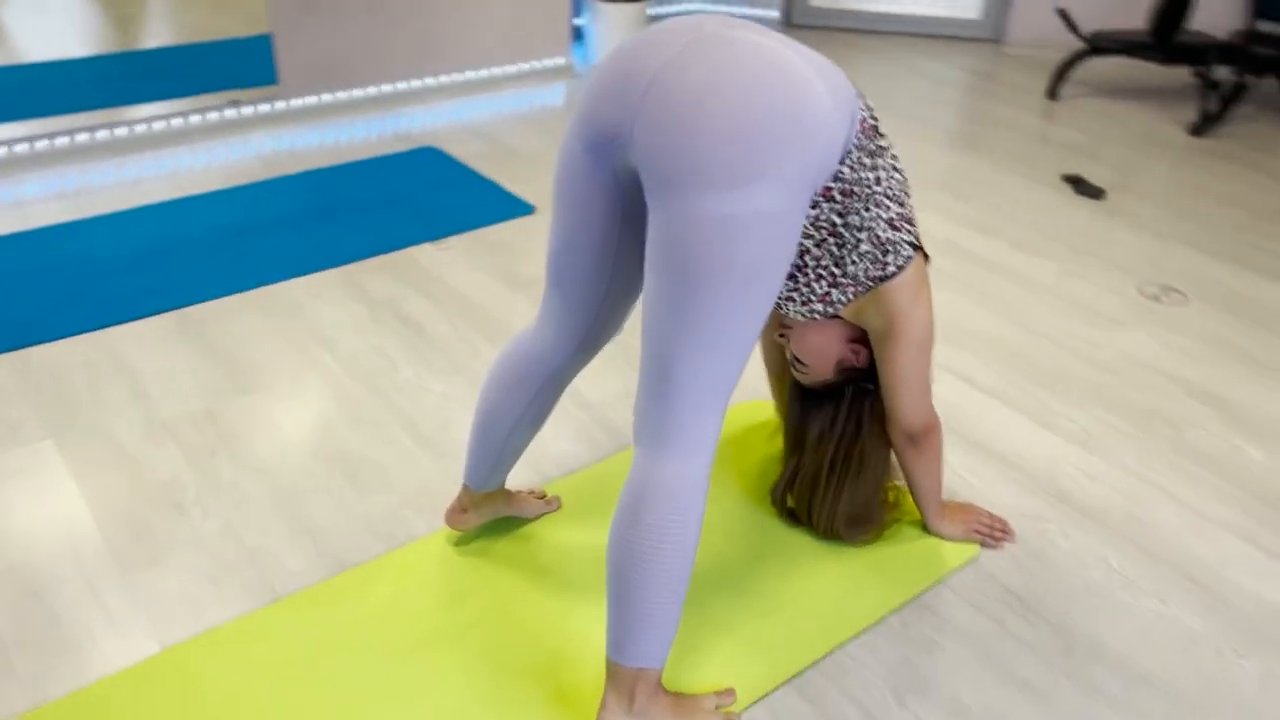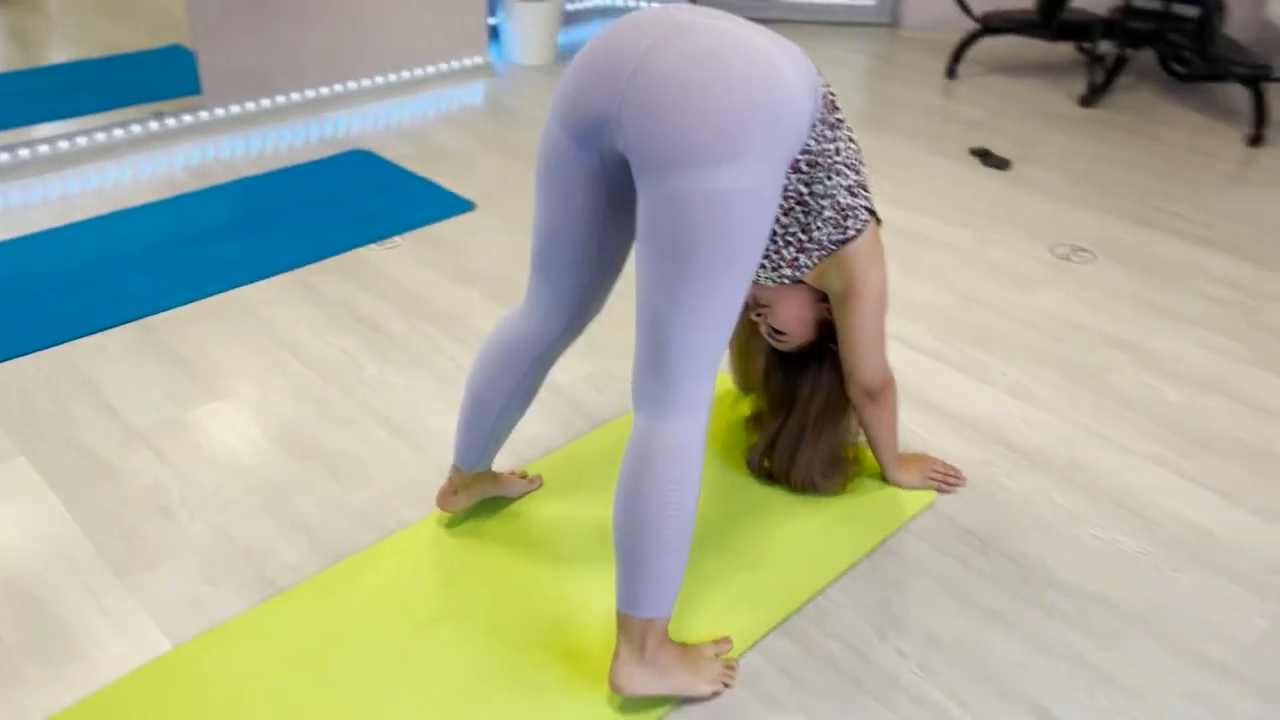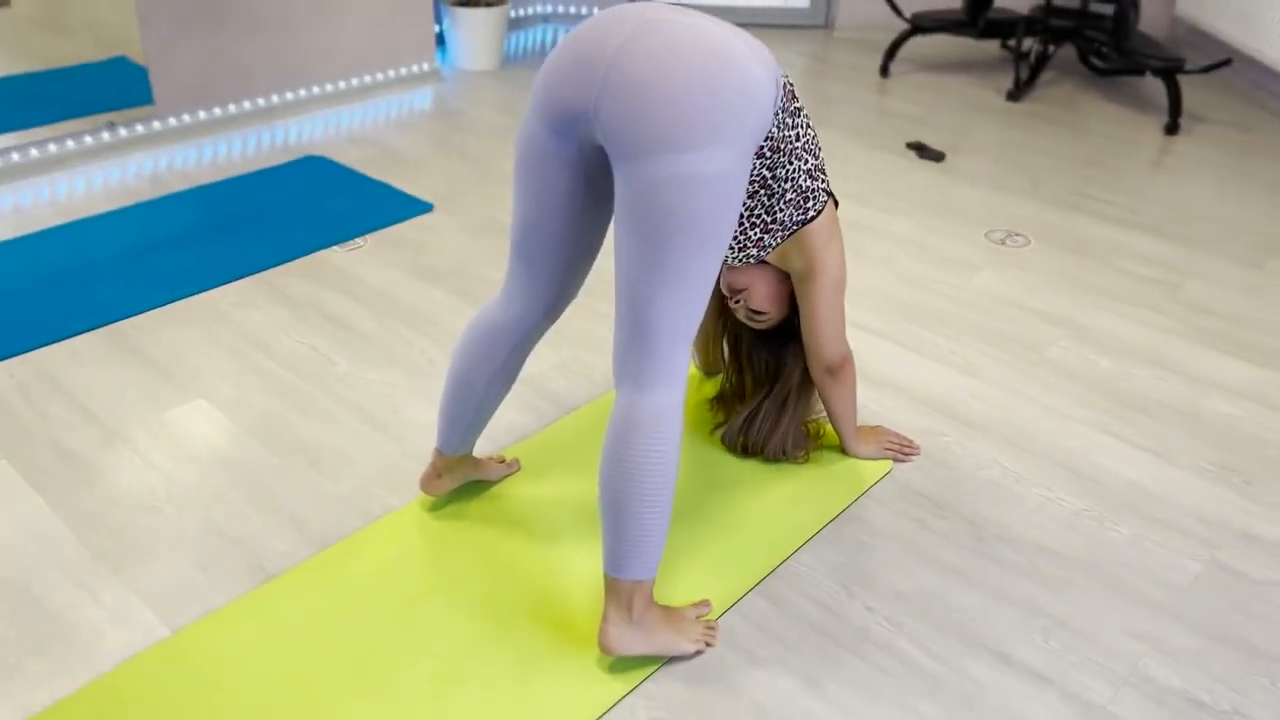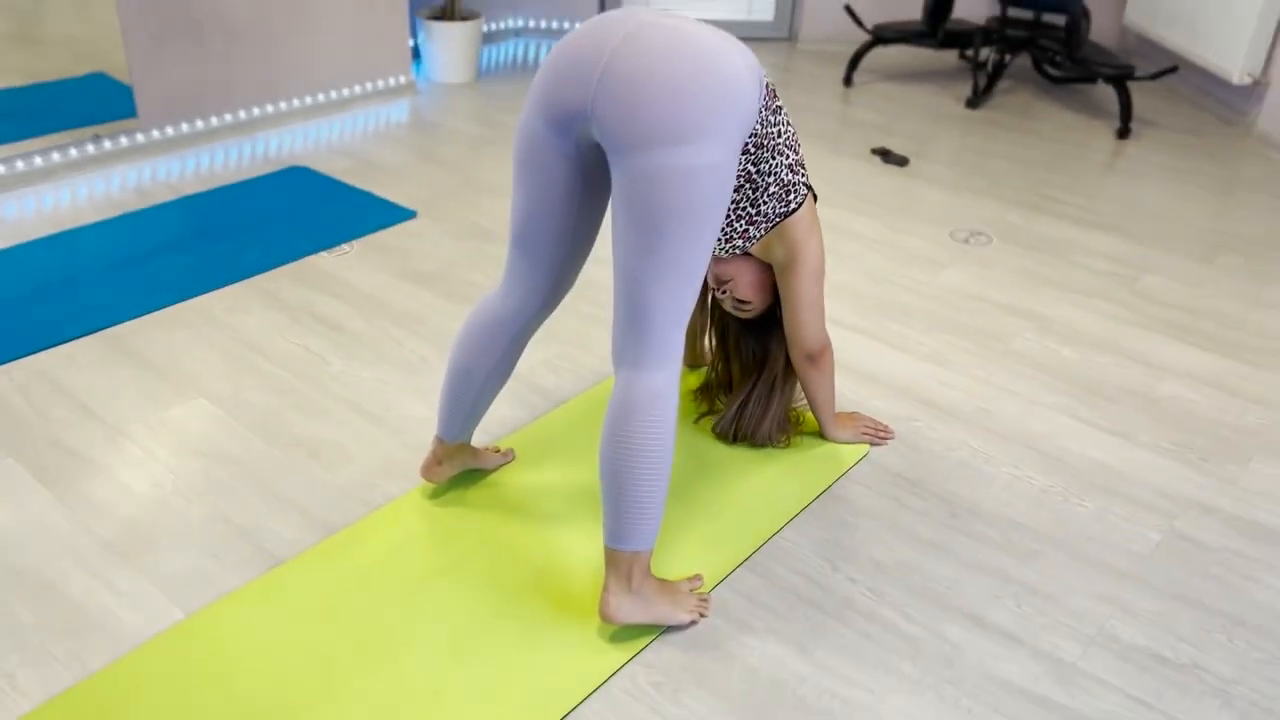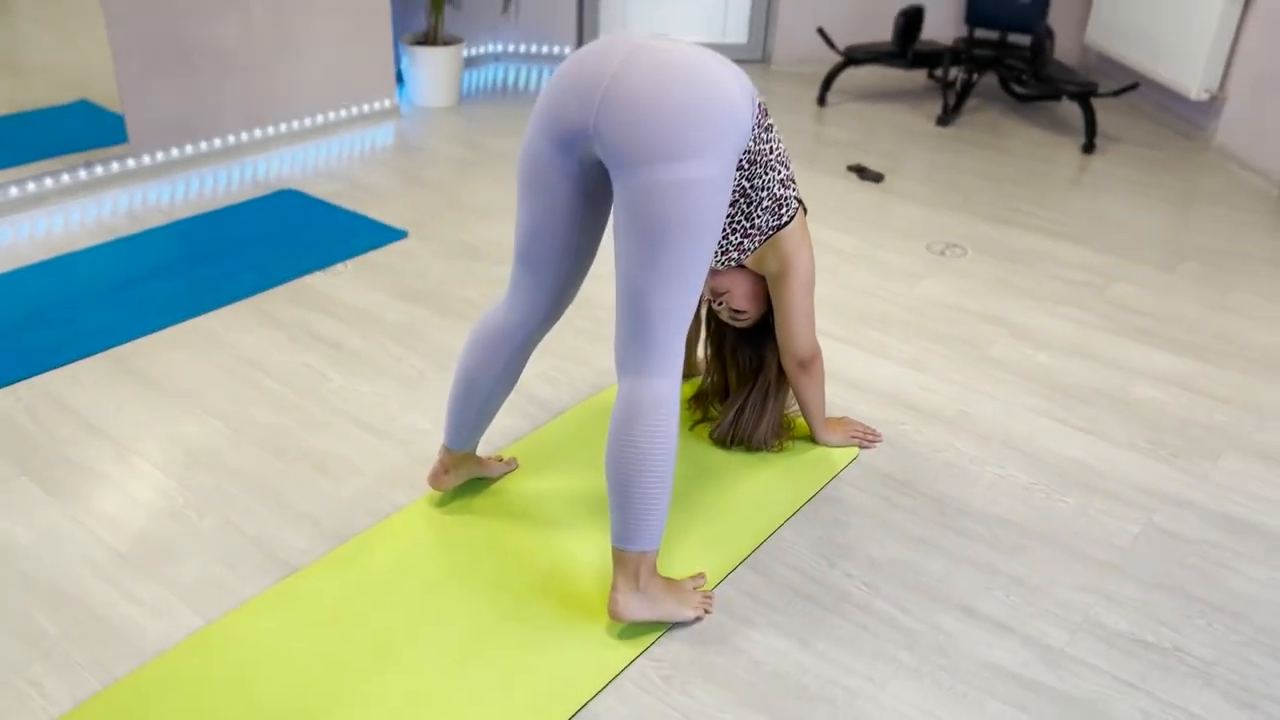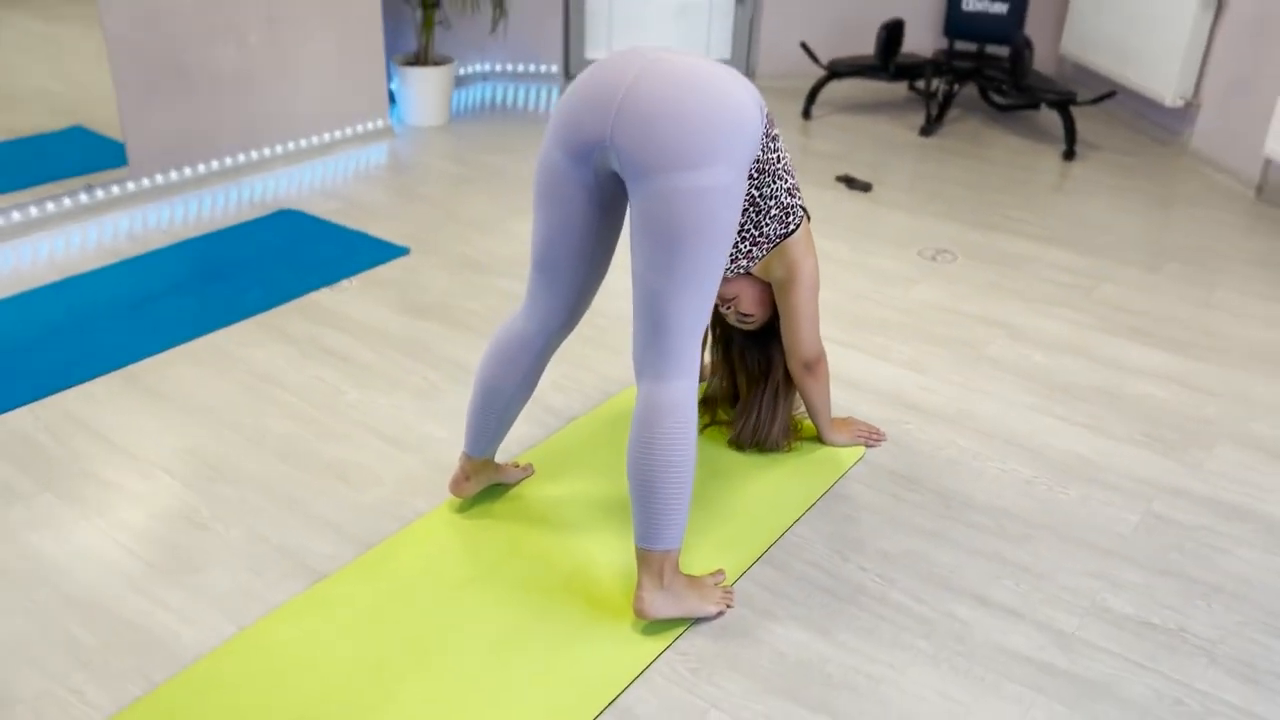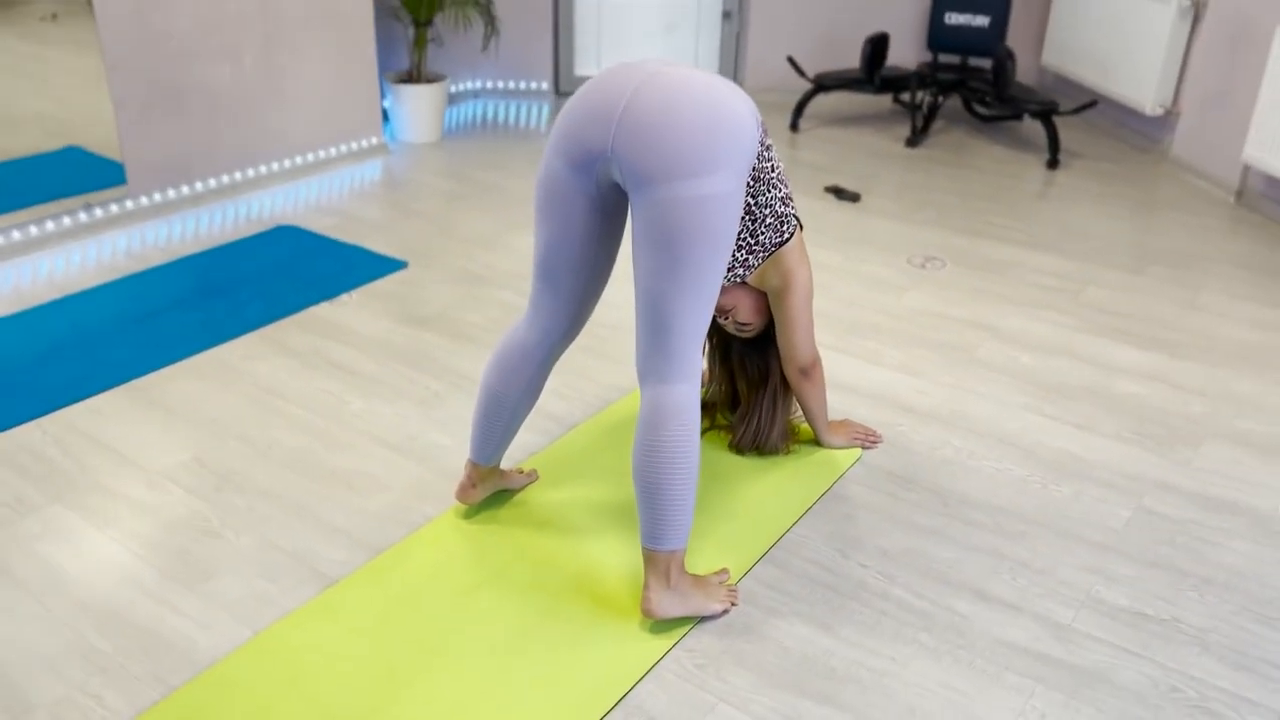
dt=0.3s
person 1, frame 1
right shoulder: (891, 290)
left elbow: (769, 320)
right elbow: (914, 427)
left wrist: (791, 412)
right wrist: (936, 513)
right hip: (740, 127)
left knee: (562, 334)
right knee: (678, 440)
left ankle: (478, 496)
person 1, frame 2
right shoulder: (848, 258)
left elbow: (733, 301)
right elbow: (871, 384)
left wrist: (750, 381)
right wrist: (895, 466)
right hip: (723, 111)
left knee: (548, 315)
right knee: (674, 403)
left ankle: (466, 478)
right ankle: (642, 656)
person 1, frame 3
right shoulder: (807, 237)
left elbow: (697, 285)
right elbow: (830, 360)
left wrist: (714, 362)
right wrist: (852, 436)
right hip: (689, 97)
left knee: (525, 302)
right knee: (651, 377)
left ankle: (448, 462)
right ankle: (628, 617)
person 1, frame 4
left shoulder: (720, 236)
right shoulder: (788, 230)
left elbow: (685, 296)
right elbow: (811, 349)
left wrist: (695, 357)
right wrist: (830, 421)
right hip: (684, 95)
left knee: (523, 294)
right knee: (647, 360)
left ankle: (447, 450)
right ankle: (628, 588)
person 1, frame 5
left shoulder: (711, 247)
right shoulder: (781, 243)
left elbow: (675, 310)
right elbow: (802, 356)
left wrist: (682, 367)
right wrist: (821, 427)
left hip: (585, 75)
right hip: (680, 115)
left knee: (526, 306)
right knee: (648, 367)
left ankle: (453, 460)
right ankle: (634, 586)
person 1, frame 6
right shoulder: (786, 251)
left elbow: (686, 317)
right elbow: (806, 358)
right wrist: (827, 427)
left hip: (598, 89)
right hip: (696, 122)
left knee: (543, 315)
right knee: (666, 372)
person 1, frame 7
right shoulder: (779, 260)
left elbow: (703, 332)
right elbow: (802, 363)
right wrist: (824, 429)
left hip: (599, 100)
right hip: (692, 132)
left knee: (546, 324)
right knee: (668, 375)
